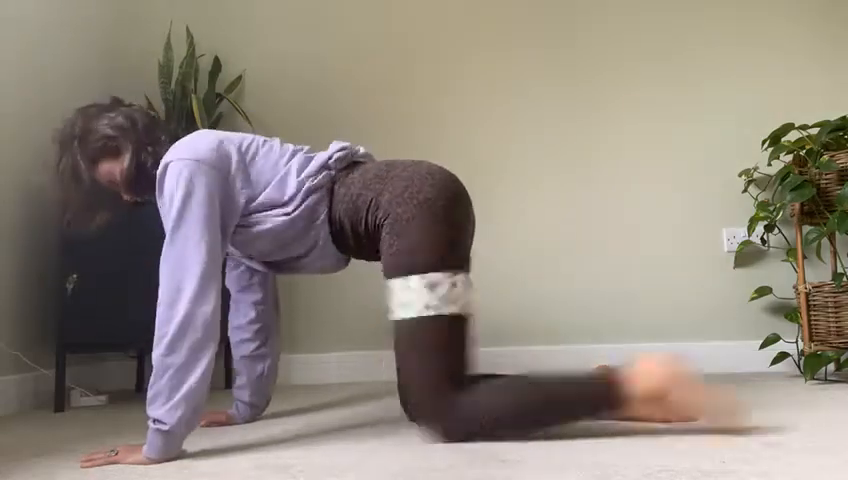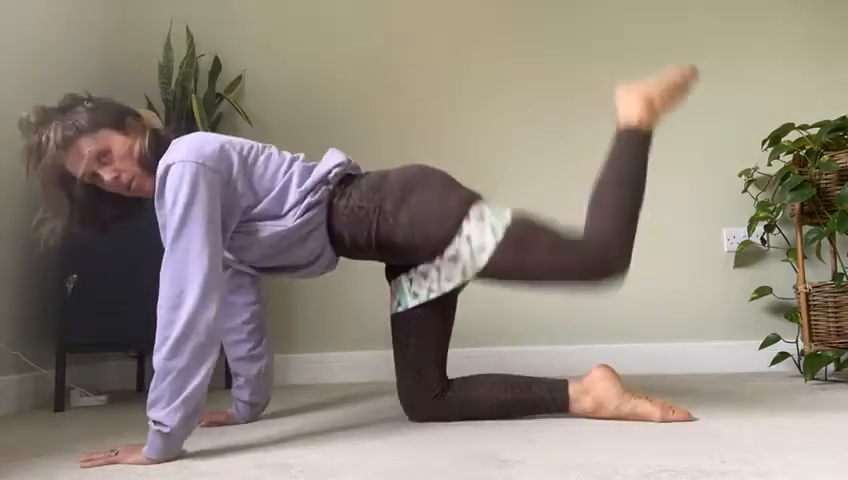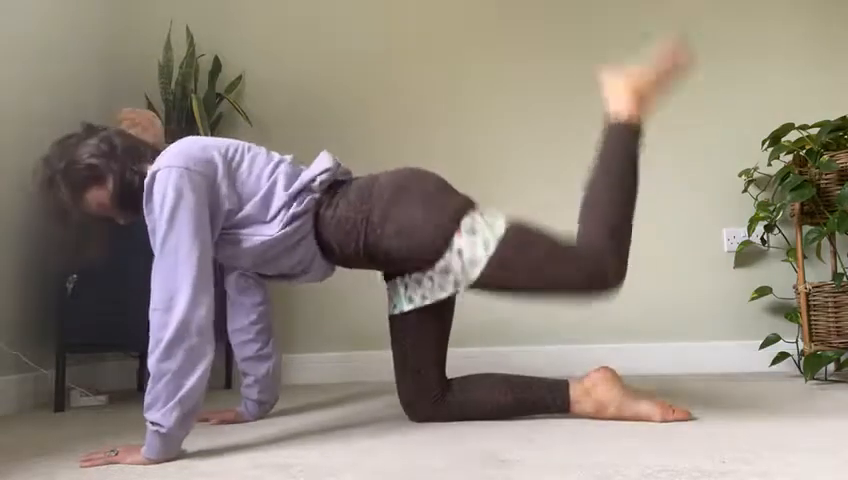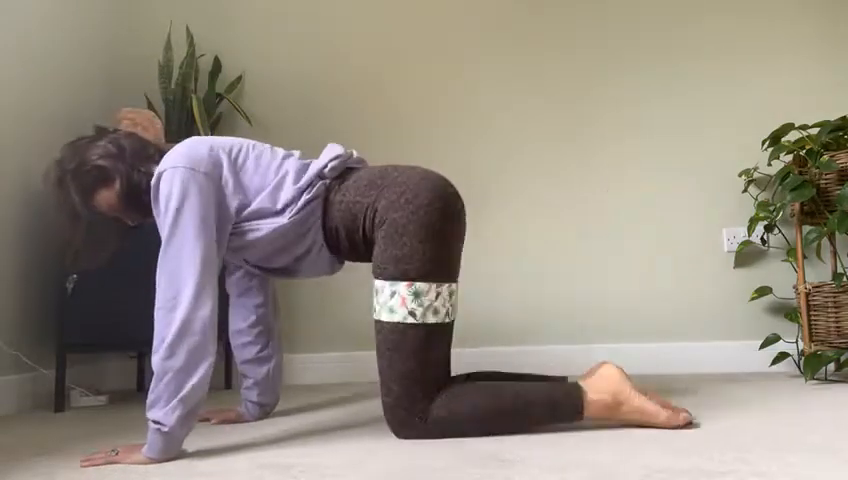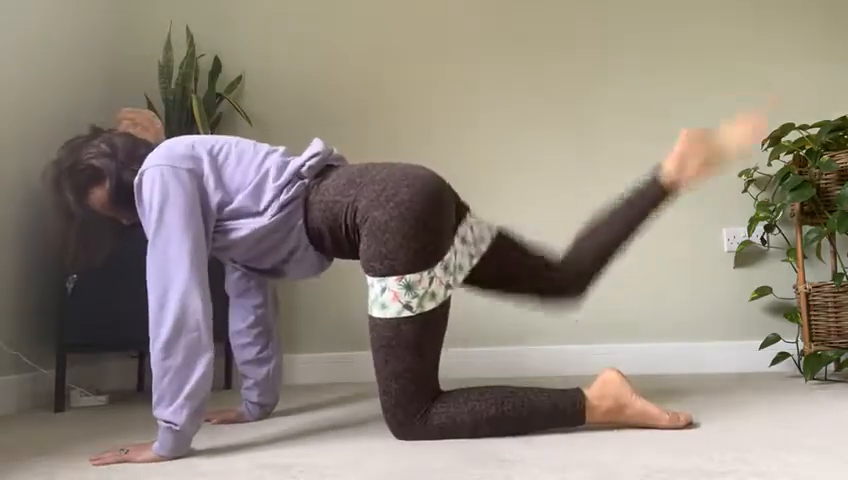
dt=0.3s
person 1, frame 1
left shoulder: (187, 162)
right shoulder: (209, 169)
left elbow: (187, 306)
right elbow: (249, 287)
left wrist: (161, 440)
right wrist: (248, 402)
left hip: (409, 203)
right hip: (409, 211)
left knee: (436, 410)
right knee: (437, 401)
left ankle: (628, 384)
right ankle: (598, 385)
person 1, frame 2
left shoulder: (189, 164)
right shoulder: (173, 192)
left elbow: (191, 305)
right elbow: (233, 297)
left wrist: (160, 438)
right wrist: (247, 402)
left hip: (410, 208)
right hip: (403, 242)
left knee: (601, 256)
right knee: (424, 402)
left ankle: (636, 113)
right ankle: (586, 394)
person 1, frame 3
left shoulder: (179, 171)
right shoulder: (202, 191)
left elbow: (184, 308)
right elbow: (244, 290)
left wrist: (159, 439)
right wrist: (254, 400)
left hip: (412, 218)
right hip: (401, 243)
left knee: (597, 270)
right knee: (425, 402)
left ankle: (622, 109)
right ankle: (588, 394)
person 1, frame 4
left shoulder: (181, 173)
right shoulder: (203, 176)
left elbow: (187, 309)
right elbow: (246, 286)
left wrist: (160, 438)
right wrist: (255, 401)
left hip: (407, 207)
right hip: (398, 215)
left knee: (412, 414)
right knee: (426, 397)
left ankle: (597, 396)
right ankle: (585, 386)
person 1, frame 5
left shoulder: (164, 172)
right shoulder: (202, 180)
left elbow: (180, 307)
right elbow: (247, 284)
left wrist: (171, 435)
right wrist: (257, 399)
left hip: (390, 210)
right hip: (407, 202)
left knee: (411, 417)
right knee: (559, 282)
left ankle: (601, 400)
right ankle: (675, 170)
